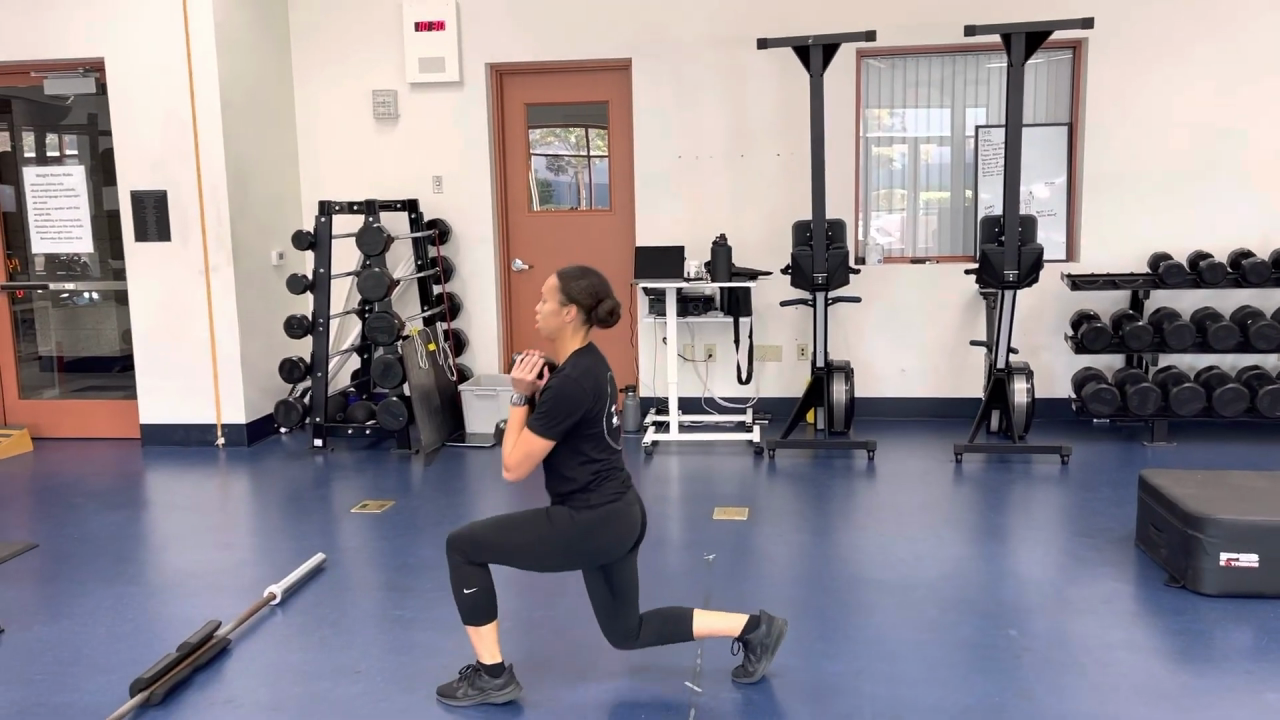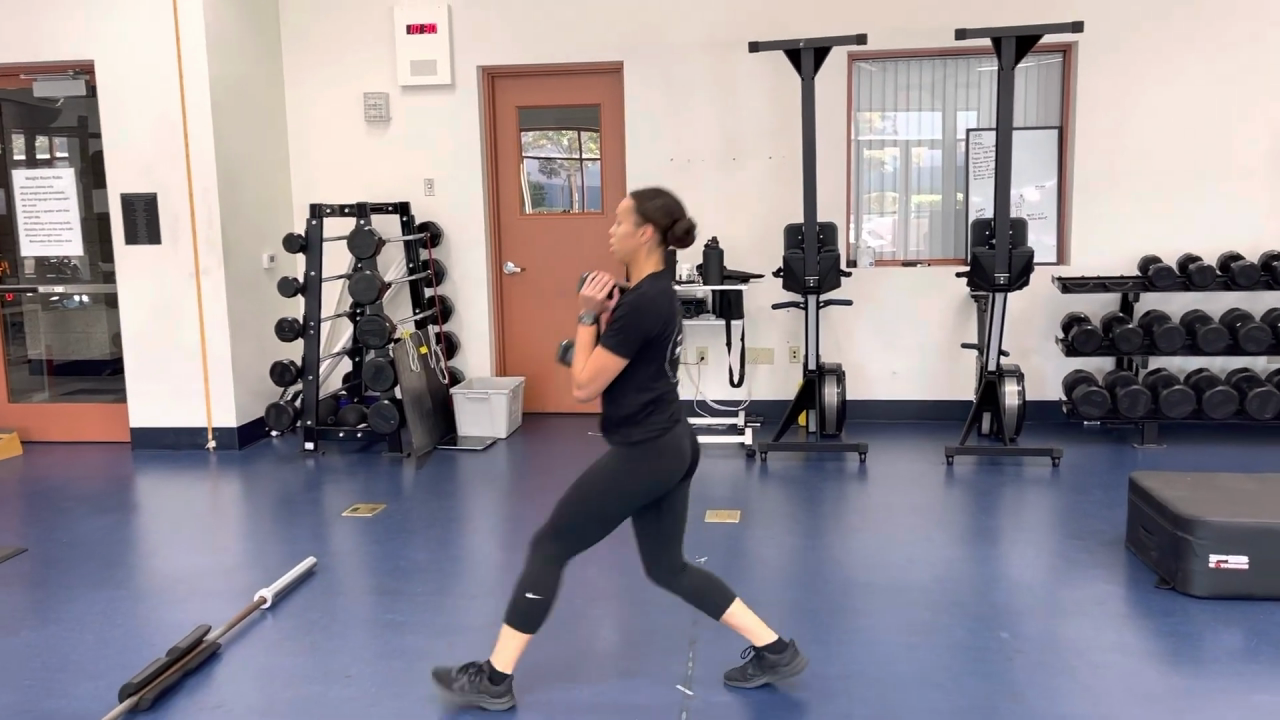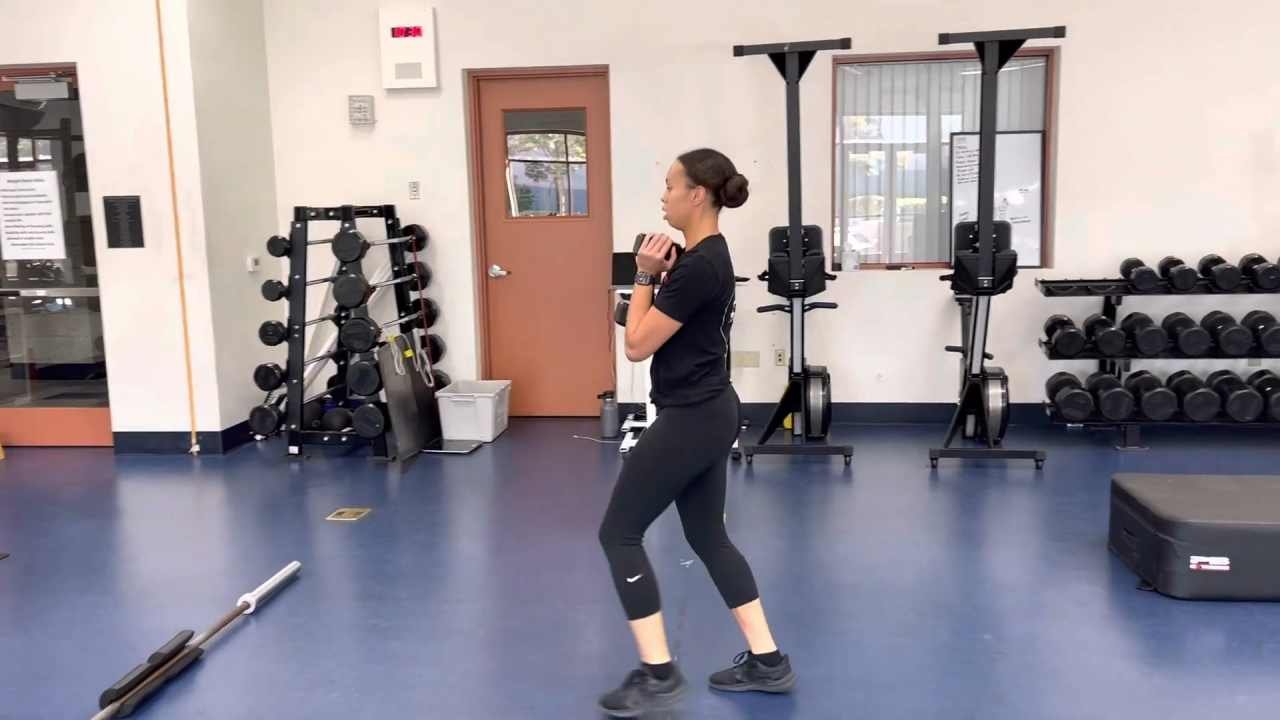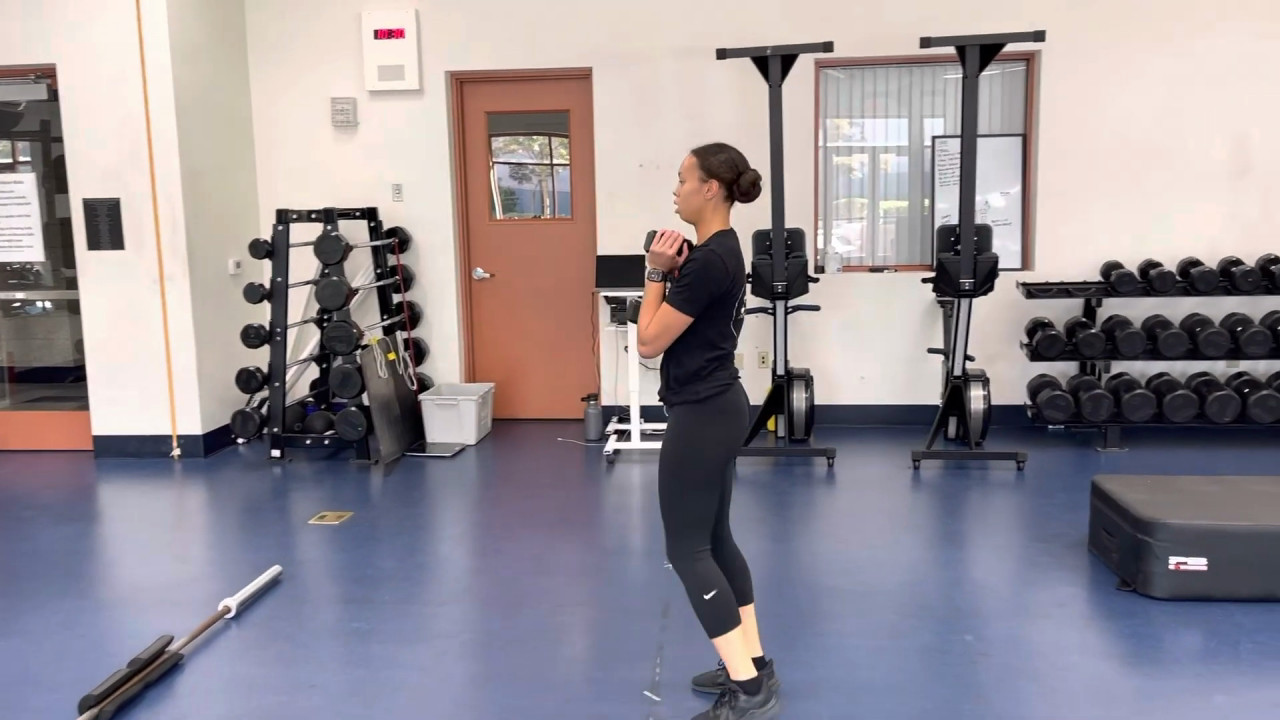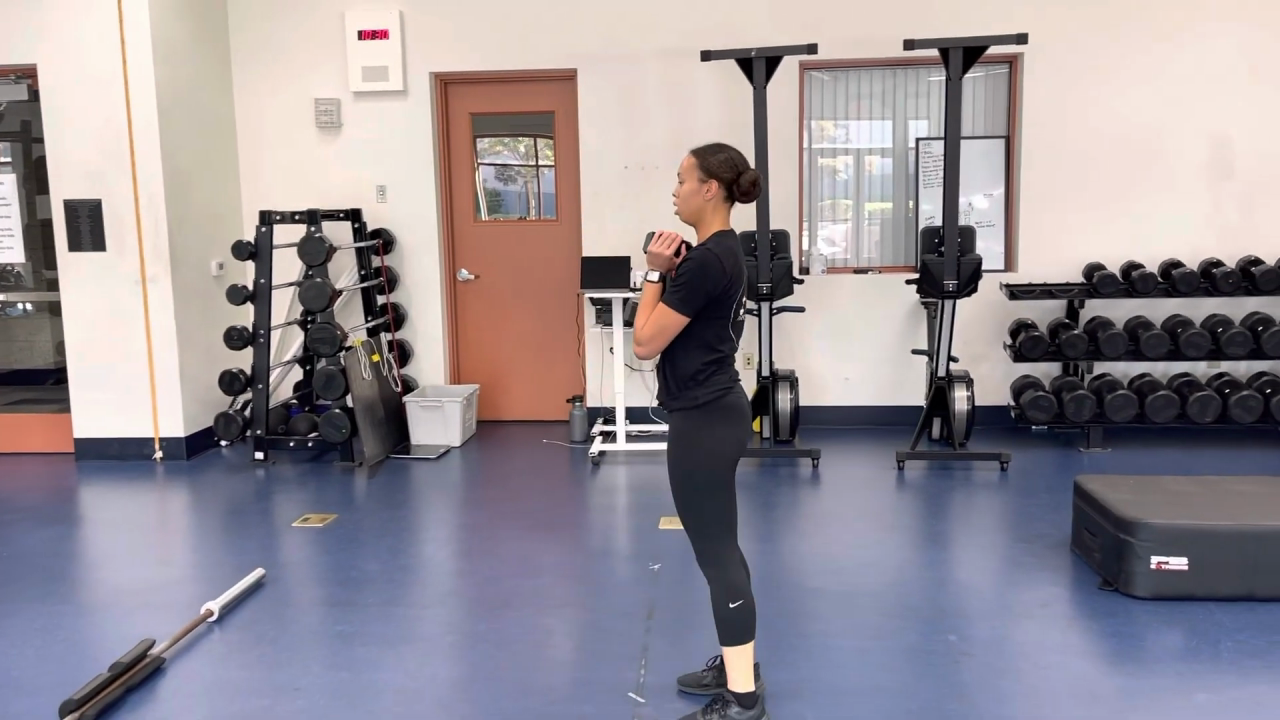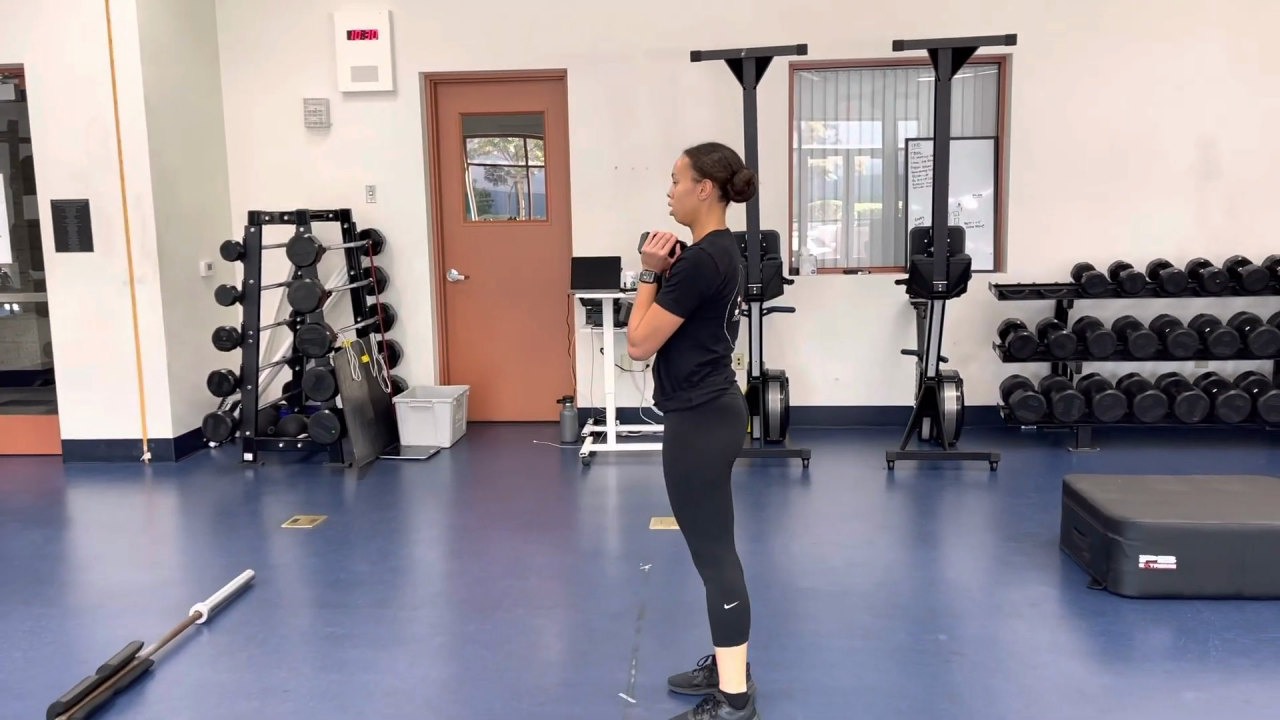
dt=0.3s
person 1, frame 1
left shoulder: (571, 381)
right shoulder: (588, 364)
left elbow: (514, 468)
left wrist: (521, 398)
right wrist: (536, 396)
left hip: (591, 523)
right hip: (617, 516)
left knee: (464, 546)
right knee: (627, 630)
left ankle: (492, 675)
right ankle: (754, 628)
person 1, frame 2
left shoulder: (641, 304)
right shoulder: (654, 293)
left elbow: (584, 389)
right elbow: (612, 363)
left wrist: (589, 318)
right wrist: (603, 317)
left hip: (642, 453)
right hip: (672, 446)
left knee: (550, 548)
right knee: (667, 567)
left ankle: (496, 677)
right ankle: (774, 650)
person 1, frame 3
left shoulder: (697, 265)
right shoulder: (707, 256)
left elbow: (637, 346)
right elbow: (669, 326)
left wrist: (645, 276)
right wrist: (661, 275)
left hip: (689, 419)
right hip: (713, 412)
left knee: (619, 533)
right knee: (708, 539)
left ankle: (658, 673)
right ankle: (767, 661)
person 1, frame 4
left shoulder: (709, 260)
right shoulder: (719, 250)
left elbow: (649, 341)
right elbow: (677, 323)
left wrist: (657, 272)
right wrist: (673, 271)
left hip: (701, 415)
right hip: (719, 407)
left knee: (687, 549)
right knee: (714, 540)
right ankle: (753, 664)
person 1, frame 5
left shoulder: (706, 260)
right shoulder: (721, 251)
left elbow: (646, 342)
right elbow: (678, 325)
left wrist: (655, 273)
right wrist: (670, 272)
left hip: (703, 420)
right hip: (718, 410)
left knee: (715, 553)
right knee: (718, 544)
right ankle: (738, 668)
person 1, frame 6
left shoulder: (701, 260)
right shoulder: (720, 251)
left elbow: (640, 343)
left wrist: (650, 274)
right wrist: (667, 272)
left hip: (699, 421)
right hip: (714, 410)
left knee: (713, 554)
right knee: (714, 546)
right ankle: (728, 669)
